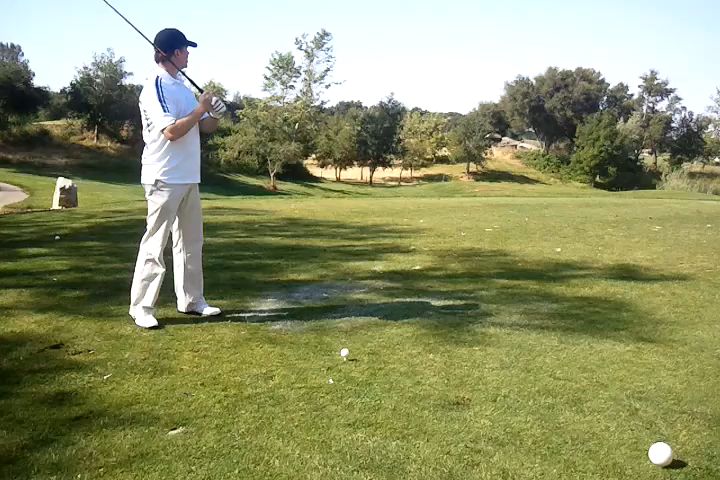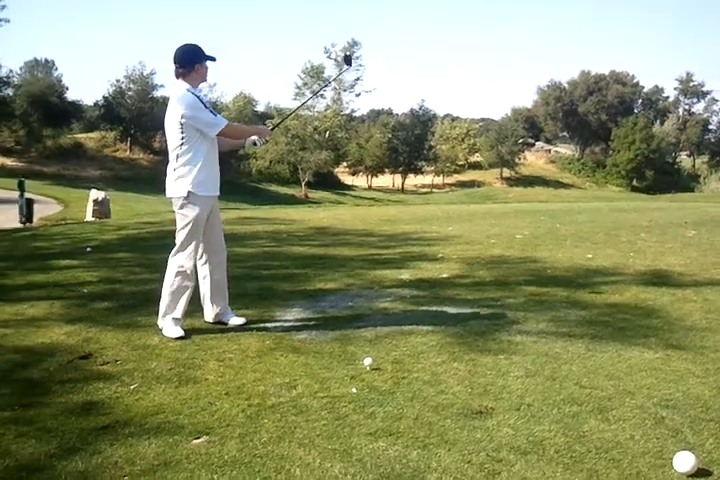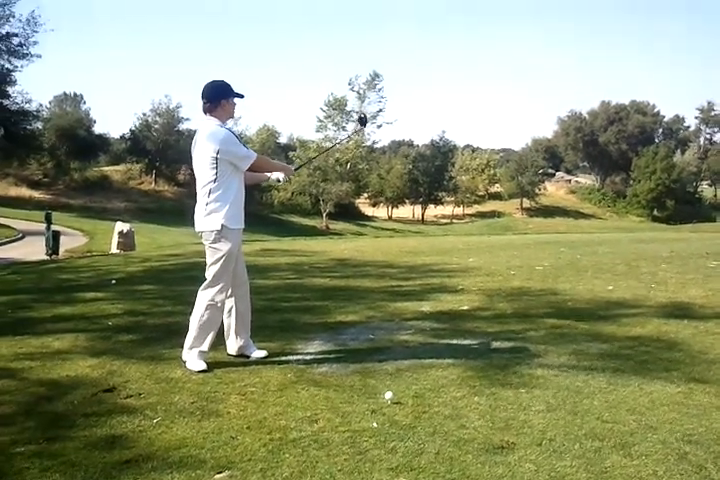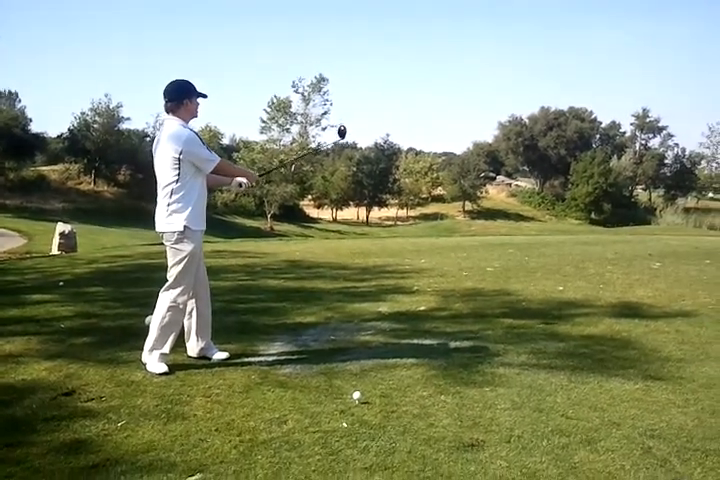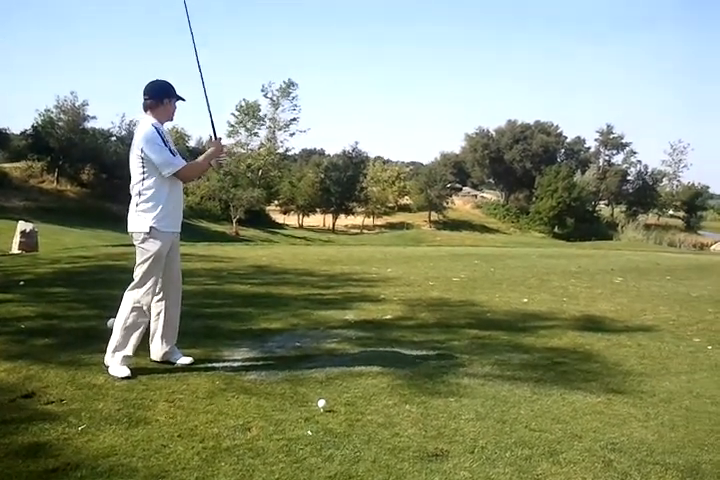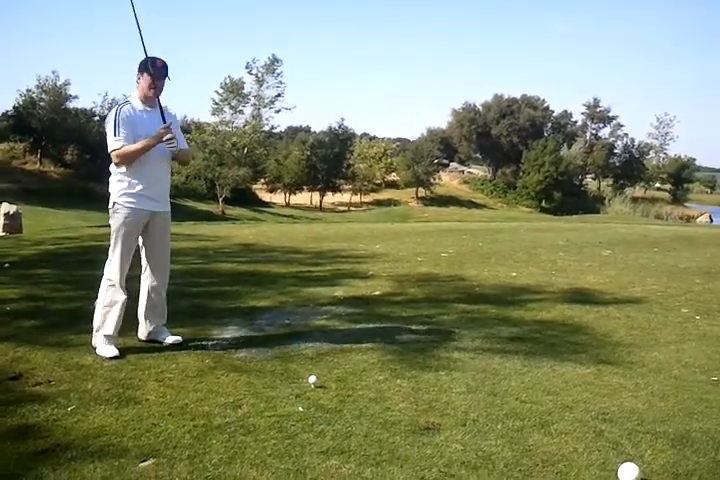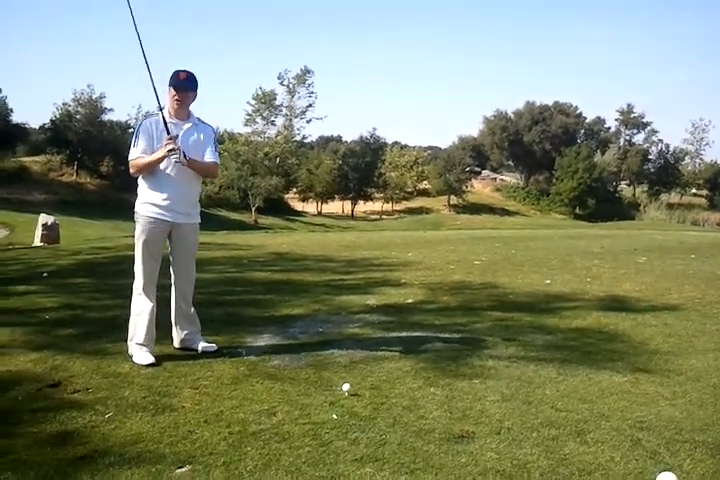
dt=0.7s
person 1, frame 1
left shoulder: (184, 88)
right shoulder: (155, 87)
left elbow: (205, 127)
right elbow: (172, 132)
left wrist: (214, 114)
right wrist: (200, 108)
left hip: (189, 178)
right hip: (165, 179)
left knee: (191, 241)
right knee: (156, 244)
left ankle: (191, 299)
right ankle: (141, 306)
person 1, frame 2
left shoulder: (189, 98)
right shoulder: (187, 99)
left elbow: (216, 141)
right elbow: (227, 130)
left wrist: (248, 140)
right wrist: (258, 130)
left hip: (205, 189)
right hip: (191, 190)
left knee: (214, 251)
right knee: (185, 255)
left ankle: (217, 309)
right ankle: (169, 317)
person 1, frame 3
left shoulder: (206, 134)
right shoulder: (220, 135)
left elbow: (237, 175)
right elbow: (256, 161)
left wrist: (270, 176)
right wrist: (283, 168)
left hip: (226, 222)
right hip: (220, 224)
left knee: (237, 285)
right knee: (216, 288)
left ankle: (239, 342)
right ankle: (193, 350)
person 1, frame 4
left shoulder: (167, 134)
right shoulder: (183, 135)
right elbow: (218, 165)
left wrist: (232, 181)
right wrist: (246, 173)
left hip: (185, 224)
right hip: (181, 224)
left knee: (198, 287)
right knee: (178, 290)
left ankle: (200, 344)
right ankle: (153, 353)
person 1, frame 5
left shoulder: (155, 133)
right shoulder: (151, 133)
left elbow: (181, 175)
right elbow: (183, 173)
left wrist: (208, 162)
right wrist: (210, 154)
left hip: (167, 226)
right hip: (153, 226)
left knee: (169, 288)
right knee: (142, 291)
left ankle: (164, 348)
right ankle: (116, 356)
person 1, frame 6
left shoulder: (168, 116)
right shoulder: (123, 112)
left elbow: (185, 158)
right elbow: (120, 156)
left wrist: (175, 147)
right wrist: (153, 140)
left hip: (160, 204)
right hip: (128, 202)
left knee: (158, 268)
right knee: (117, 270)
left ankle: (152, 327)
right ankle: (103, 335)
person 1, frame 7
left shoulder: (205, 130)
right shoulder: (149, 124)
left elbow: (213, 170)
right elbow: (134, 168)
left wrist: (187, 160)
right wrist: (161, 154)
left hip: (188, 215)
right hip: (152, 212)
left knee: (185, 279)
right knee: (145, 280)
left ankle: (186, 335)
right ankle: (139, 344)
